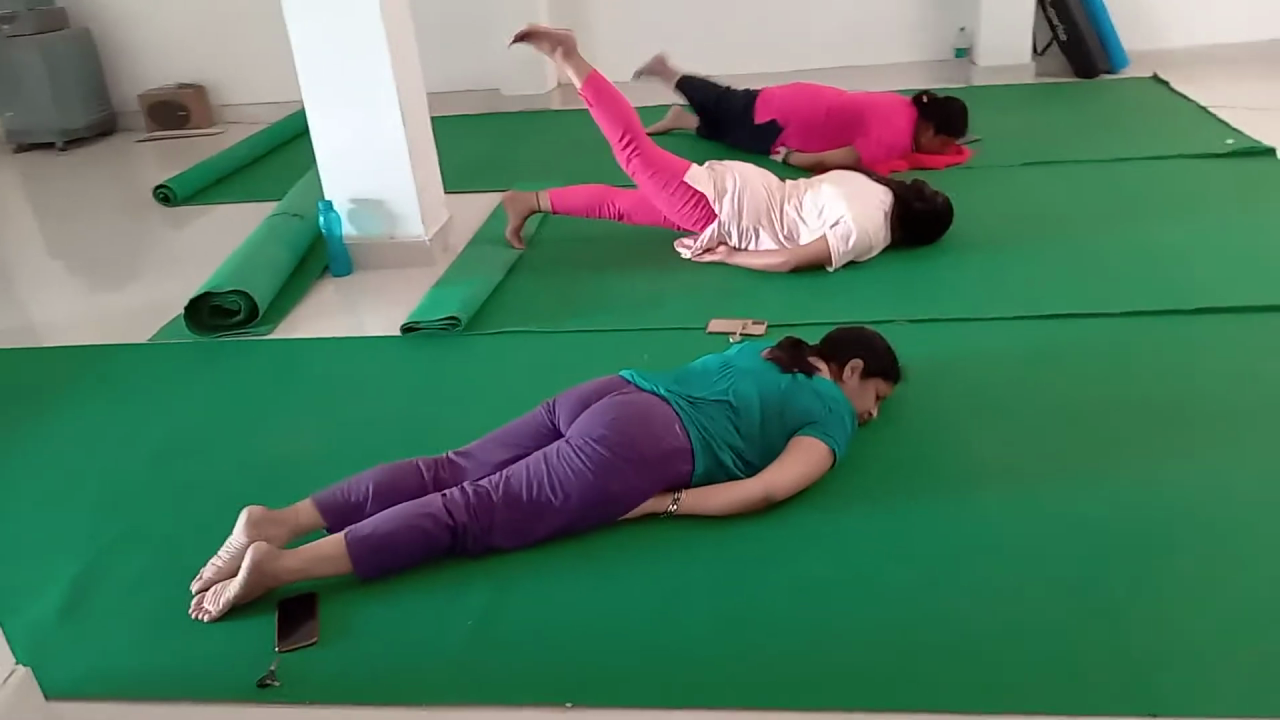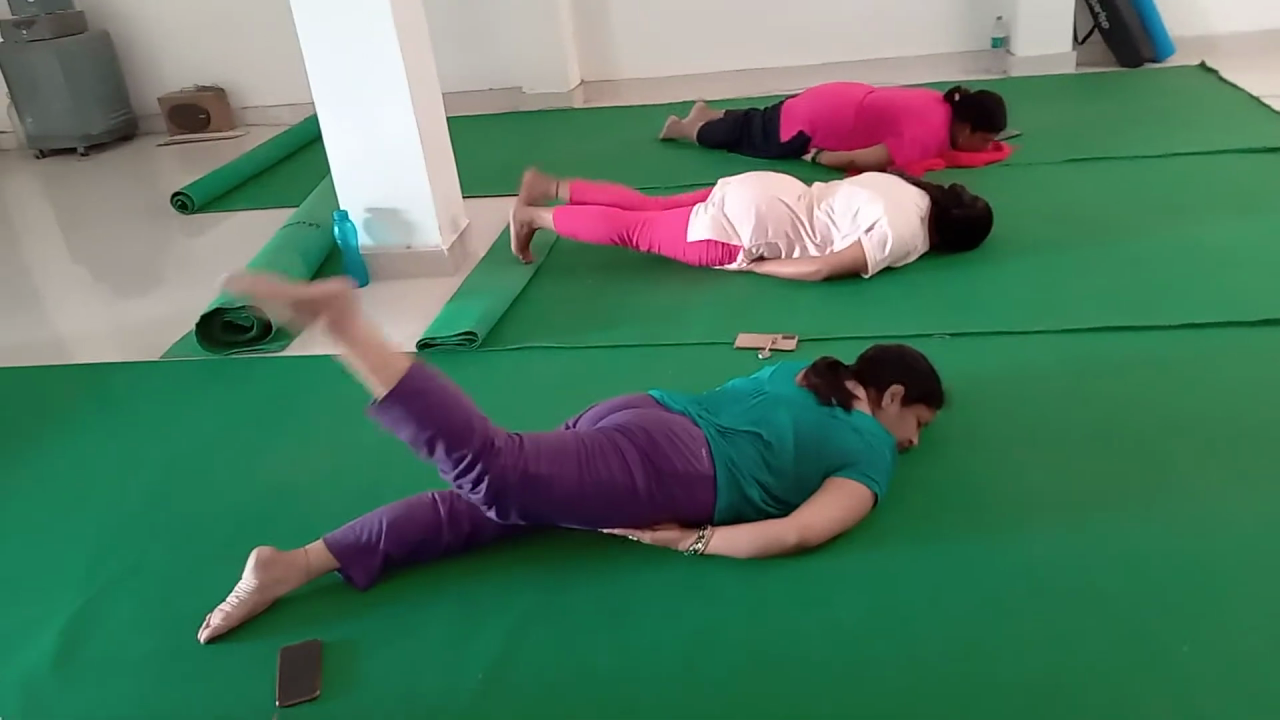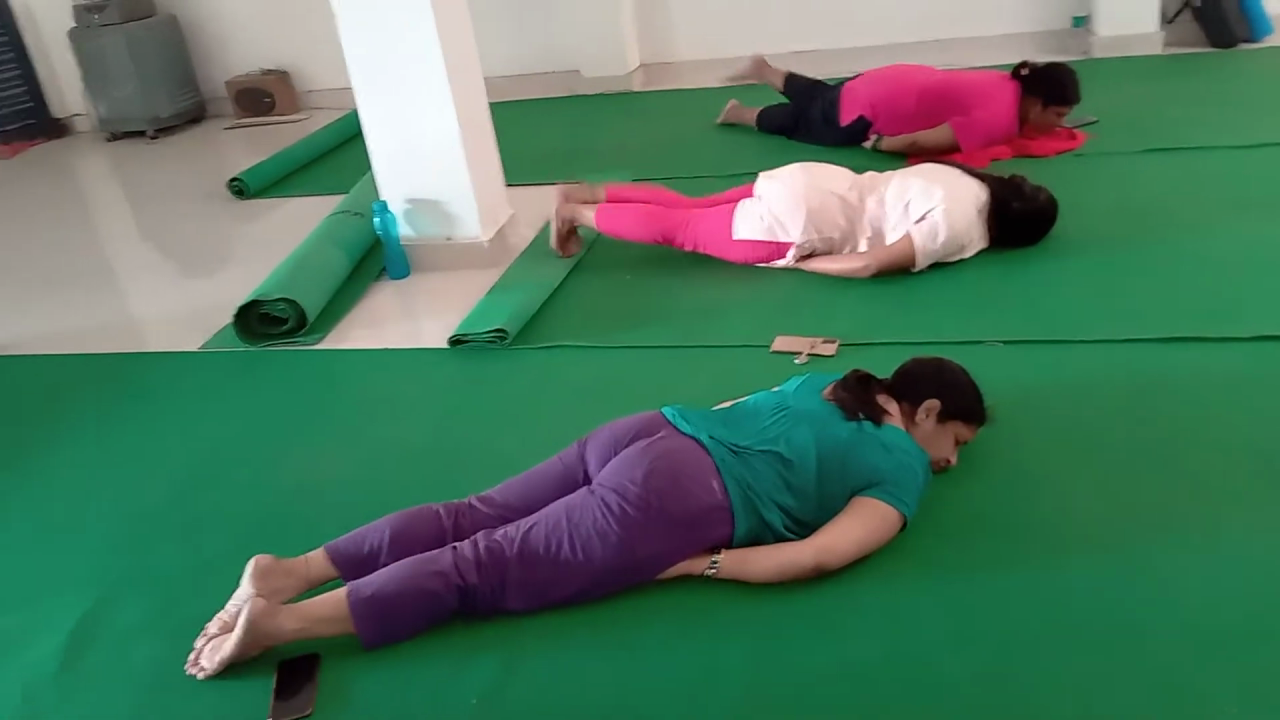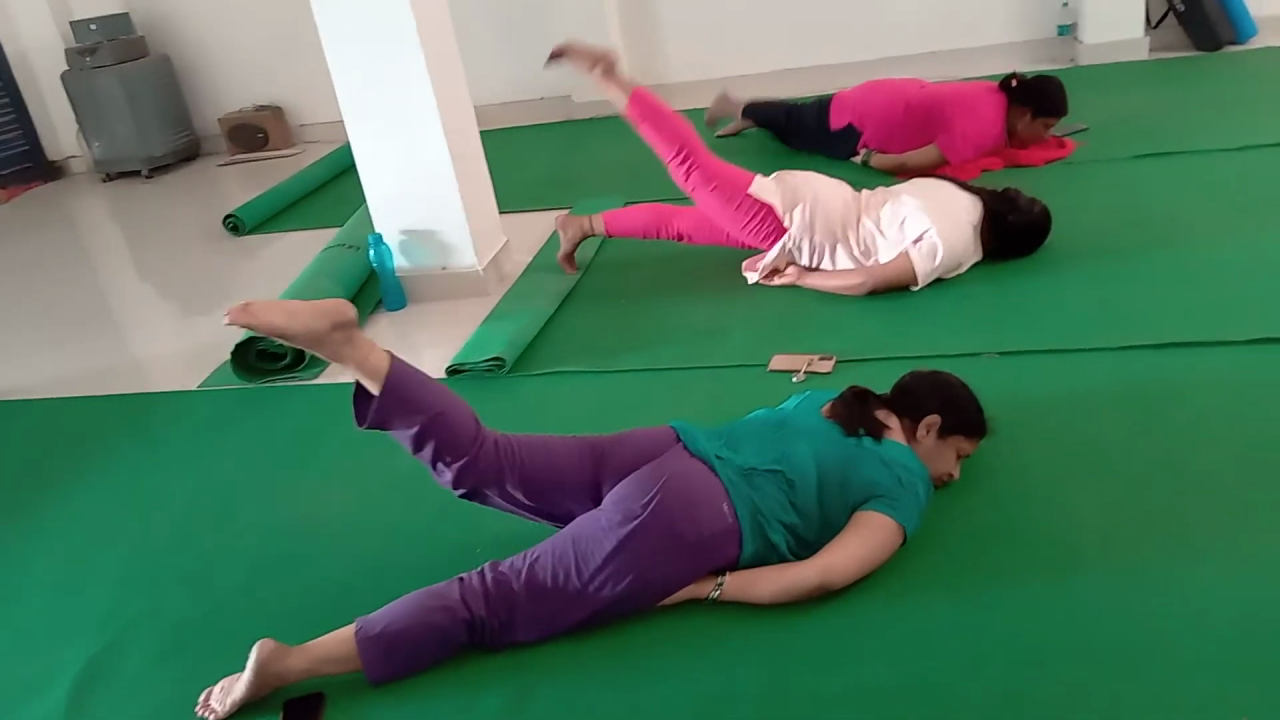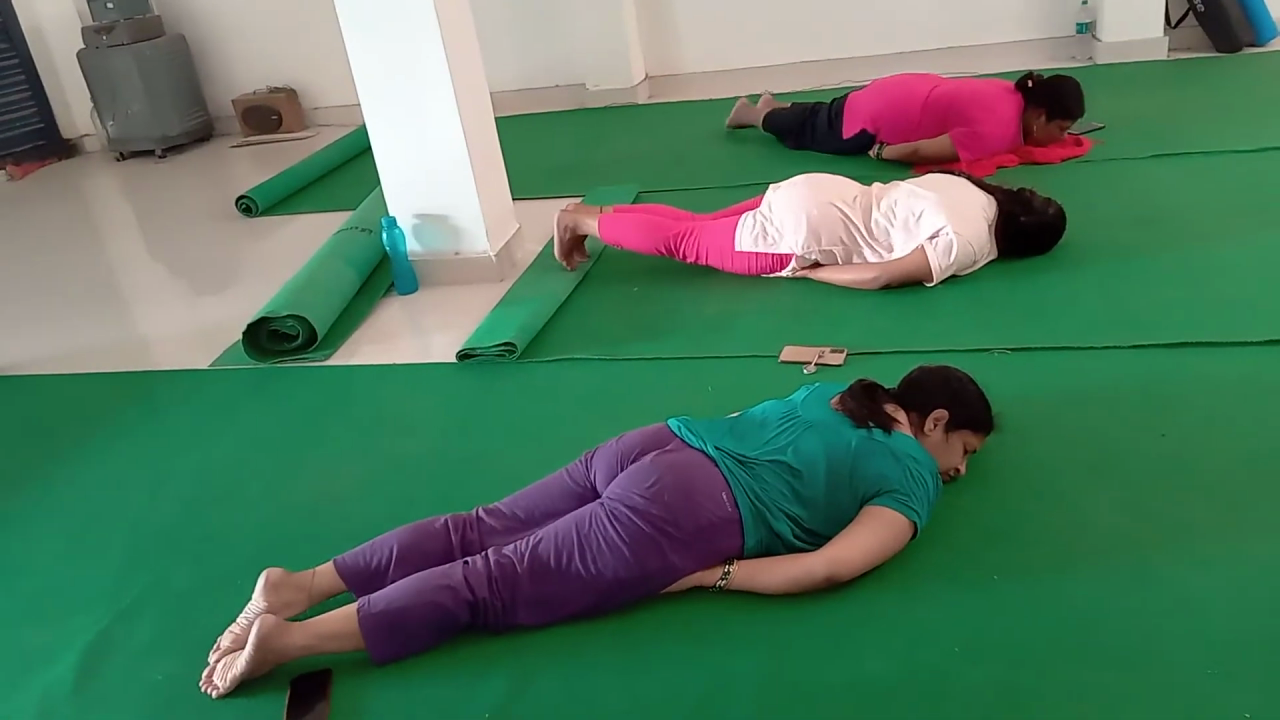
dt=1s
person 1, frame 1
left shoulder: (772, 351)
right shoulder: (832, 414)
right elbow: (767, 488)
right wrist: (665, 504)
left hip: (608, 393)
right hip: (641, 444)
left knee: (449, 474)
right knee: (470, 515)
left ankle: (277, 519)
right ankle: (280, 564)
person 1, frame 2
left shoulder: (803, 375)
right shoulder: (871, 456)
right elbow: (801, 532)
right wrist: (687, 540)
left hip: (636, 407)
right hip: (663, 462)
left knee: (470, 508)
right knee: (493, 471)
left ankle: (290, 565)
right ankle: (338, 317)
person 1, frame 3
left shoulder: (833, 385)
right shoulder: (901, 473)
right elbow: (820, 557)
right wrist: (703, 563)
left hip: (644, 433)
right hip: (676, 500)
left knee: (470, 520)
right knee: (482, 570)
left ankle: (287, 571)
right ankle: (279, 622)
person 1, frame 4
left shoulder: (836, 404)
right shoulder: (903, 487)
right elbow: (827, 574)
right wrist: (707, 586)
left hip: (658, 449)
right hip: (682, 523)
left knee: (473, 460)
right knee: (492, 603)
left ankle: (341, 336)
person 1, frame 5
left shoulder: (845, 393)
right shoulder: (911, 480)
right elbow: (832, 567)
right wrist: (714, 574)
left hip: (655, 446)
right hip: (685, 513)
left knee: (477, 534)
right knee: (494, 584)
left ankle: (297, 585)
right ankle: (290, 640)
person 2, frame 1
left shoulder: (872, 186)
right shoulder: (866, 234)
right elbow: (790, 262)
right wrist: (725, 257)
left hip: (745, 187)
right hip: (725, 207)
left knee: (621, 205)
right knee: (634, 152)
left ankle: (533, 201)
right ankle: (567, 56)
person 2, frame 2
left shoulder: (909, 188)
right shoulder: (904, 236)
right elbow: (822, 269)
right wrist: (755, 265)
left hip: (764, 191)
right hip: (749, 229)
left knee: (648, 207)
right knee: (638, 231)
left ankle: (549, 188)
right ankle: (537, 216)
person 2, frame 3
left shoulder: (967, 180)
right shoulder: (960, 227)
right elbow: (873, 265)
right wrist: (807, 261)
left hip: (812, 183)
right hip: (804, 222)
left knee: (687, 207)
right knee: (681, 228)
left ankle: (593, 192)
right ankle: (579, 214)
person 2, frame 4
left shoulder: (958, 194)
right shoulder: (953, 248)
right elbow: (869, 283)
right wrist: (801, 277)
left hip: (815, 198)
right hip: (794, 218)
left knee: (682, 224)
right knee: (692, 166)
left ankle: (586, 225)
right ankle: (608, 81)
person 2, frame 5
left shoulder: (971, 189)
right shoulder: (969, 243)
right elbow: (881, 277)
right wrist: (812, 272)
left hip: (819, 194)
right hip: (802, 236)
left knee: (697, 224)
right knee: (687, 241)
left ankle: (594, 212)
right ankle: (583, 222)
person 3, frame 1
left shoulder: (910, 109)
right shoulder: (893, 140)
right elbow: (826, 161)
right wrist: (787, 156)
left hip: (806, 105)
right hip: (780, 118)
right knee: (721, 107)
left ankle: (682, 119)
right ankle: (665, 70)
person 3, frame 2
left shoulder: (945, 104)
right shoulder: (929, 139)
right elbow: (856, 161)
right wrist: (815, 157)
left hip: (838, 100)
right hip: (809, 124)
left knee: (757, 125)
right knee: (748, 136)
left ankle: (707, 113)
right ankle: (685, 130)
person 3, frame 3
left shoulder: (1014, 86)
right shoulder: (999, 120)
right elbow: (920, 143)
right wrist: (879, 143)
left hip: (899, 84)
right hip: (869, 108)
left knee: (823, 98)
right knee: (804, 122)
left ankle: (764, 71)
right ankle: (743, 114)
person 3, frame 4
left shoulder: (1001, 95)
right shoulder: (985, 131)
right elbow: (909, 163)
right wrist: (868, 159)
left hip: (891, 97)
right hip: (864, 118)
left knee: (803, 121)
right knee: (798, 124)
left ankle: (747, 112)
right ankle: (733, 108)
person 3, frame 5
left shoulder: (1016, 94)
right shoulder: (998, 131)
right elbow: (918, 152)
right wrist: (881, 153)
left hip: (906, 92)
right hip: (878, 116)
left knee: (821, 123)
right knee: (810, 131)
left ankle: (773, 105)
right ankle: (756, 113)
